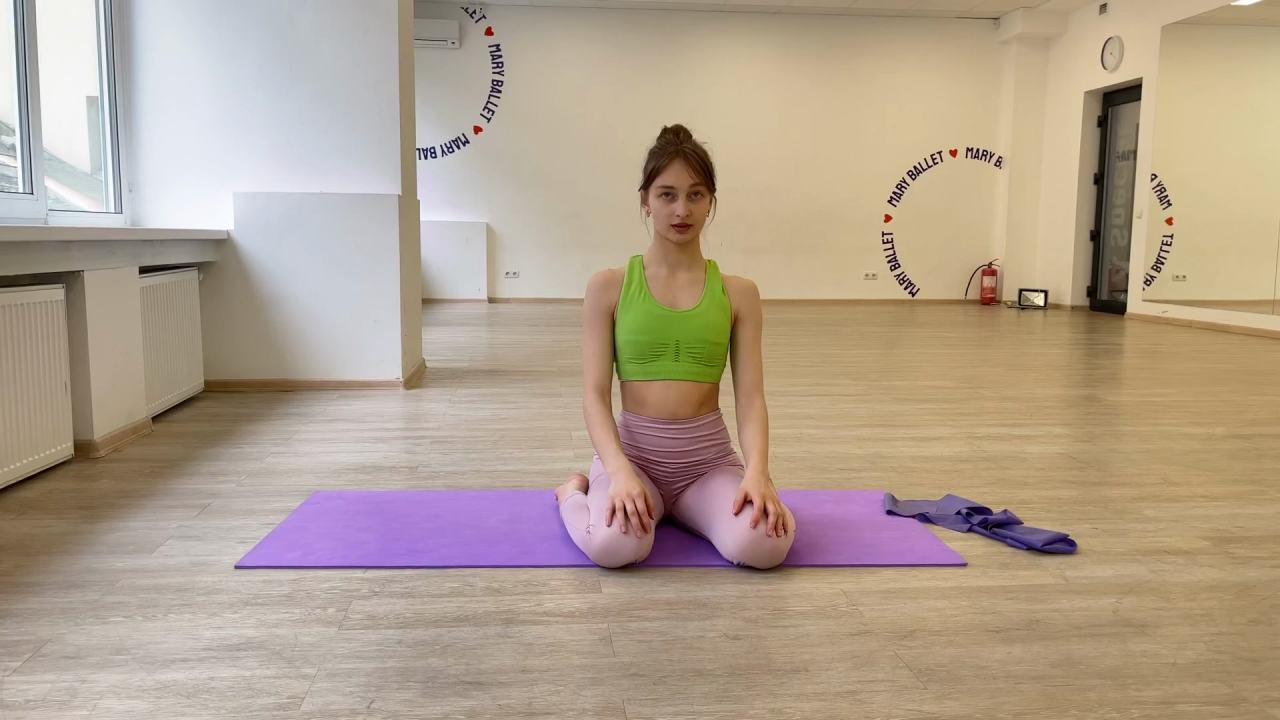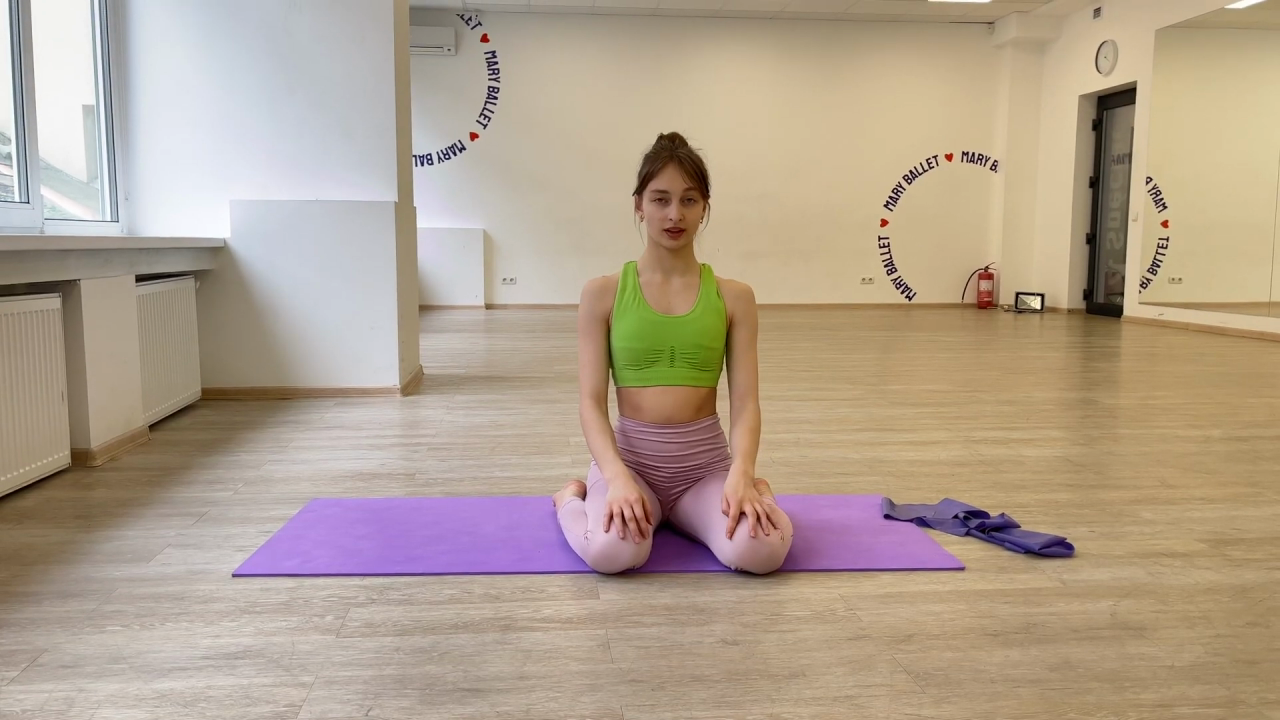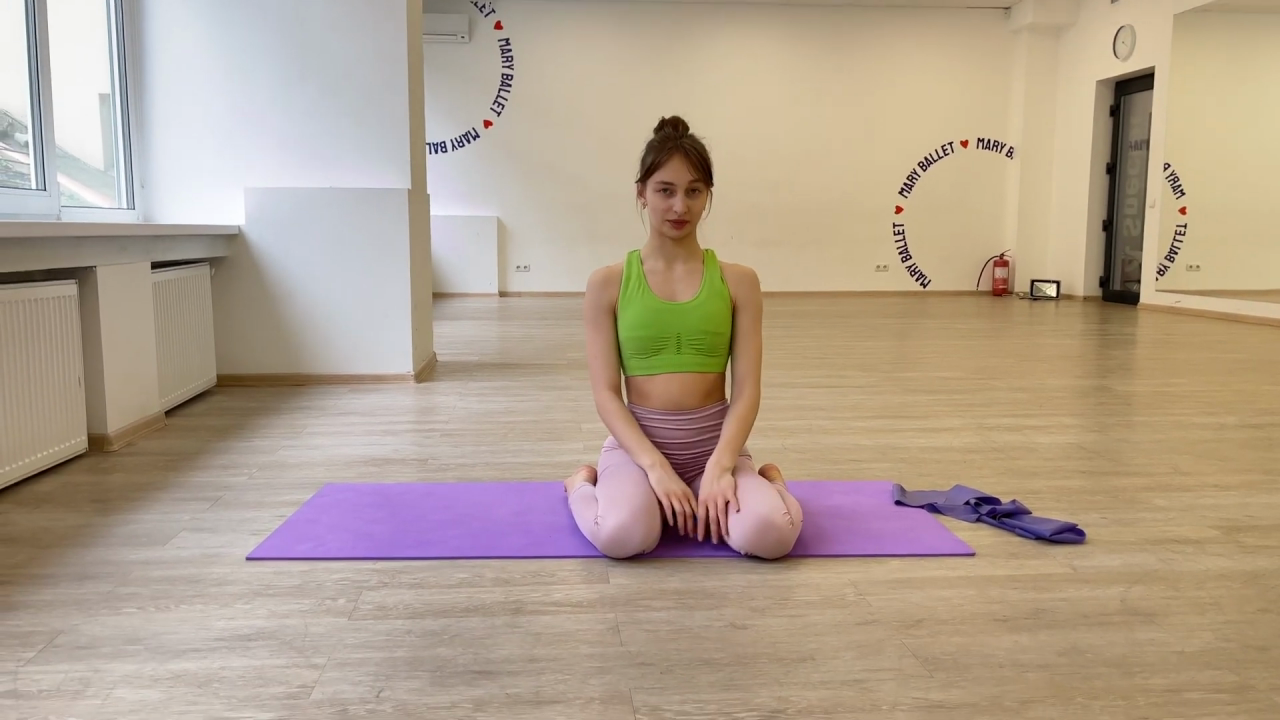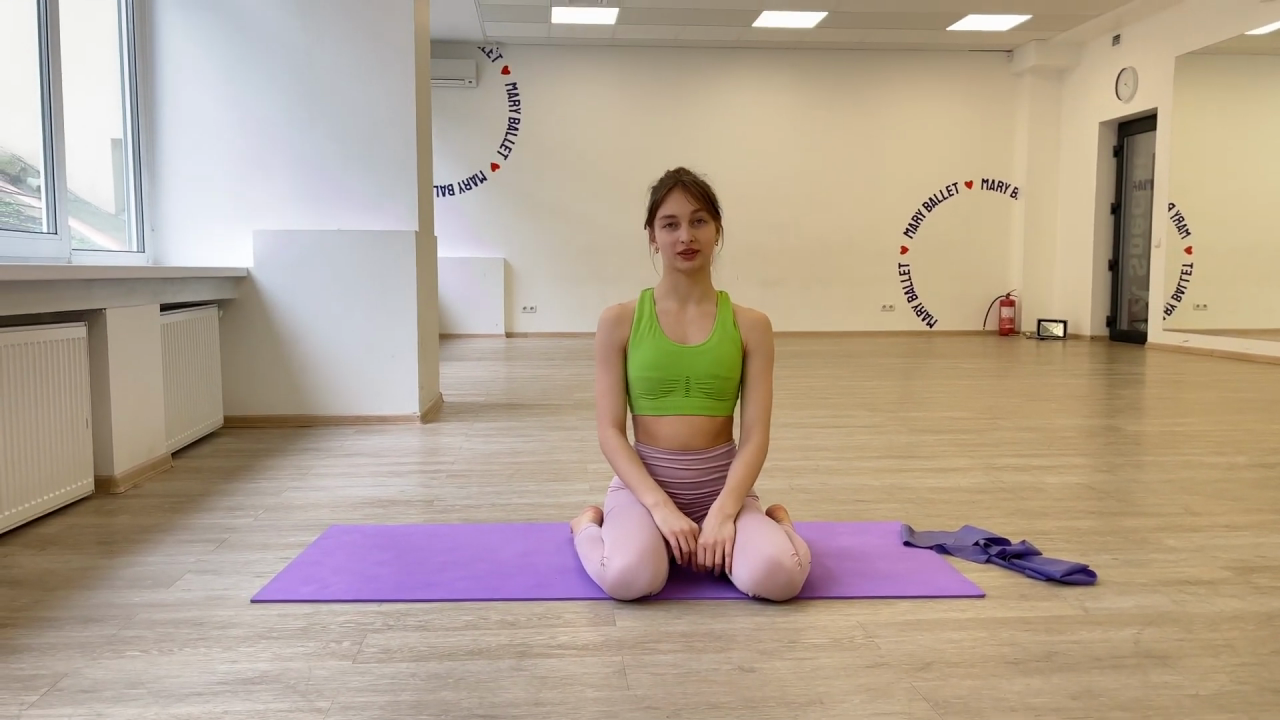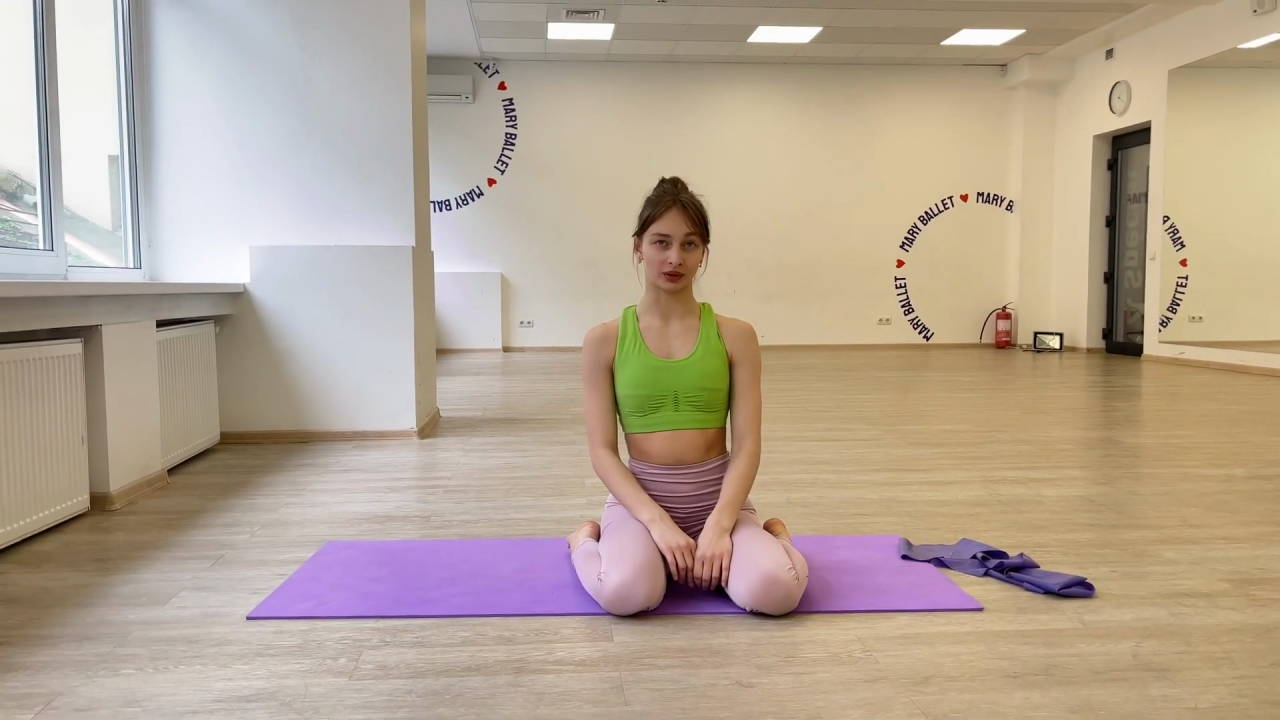
dt=1s
person 1, frame 1
left shoulder: (738, 294)
right shoulder: (608, 287)
left elbow: (750, 397)
right elbow: (595, 395)
left wrist: (756, 471)
right wrist: (619, 471)
left hip: (709, 455)
right hip: (633, 449)
left knee: (764, 544)
right knee: (612, 545)
left ankle: (680, 507)
right ankle: (574, 493)
person 1, frame 2
left shoulder: (734, 297)
right shoulder: (603, 293)
left elbow: (745, 402)
right elbow: (591, 401)
left wrist: (741, 474)
right wrist: (616, 477)
left hip: (706, 459)
right hip: (630, 455)
left knee: (762, 550)
right knee: (611, 550)
right ankle: (573, 499)
person 1, frame 3
left shoulder: (738, 281)
right shoulder: (607, 283)
left elbow: (746, 391)
right elbow: (606, 393)
left wrist: (719, 468)
right wrist: (656, 466)
left hip: (714, 442)
right hip: (636, 441)
left knee: (769, 534)
right knee: (622, 535)
left ankle: (766, 481)
right ankle: (583, 485)
person 1, frame 4
left shoulder: (751, 325)
right shoulder: (619, 321)
left elbow: (755, 435)
right elbow: (610, 431)
left wrist: (722, 512)
right wrist: (661, 506)
left hip: (722, 483)
right hip: (643, 482)
left knee: (777, 577)
right knee: (629, 577)
left ankle: (774, 522)
right ankle: (588, 526)
person 1, frame 5
left shoulder: (735, 336)
right shoulder: (604, 340)
left elbow: (747, 444)
right elbow: (602, 451)
left wrist: (719, 525)
right wrist: (657, 521)
left hip: (717, 496)
right hip: (639, 497)
left knee: (774, 591)
right knee: (626, 592)
left ankle: (772, 535)
right ankle: (586, 540)
